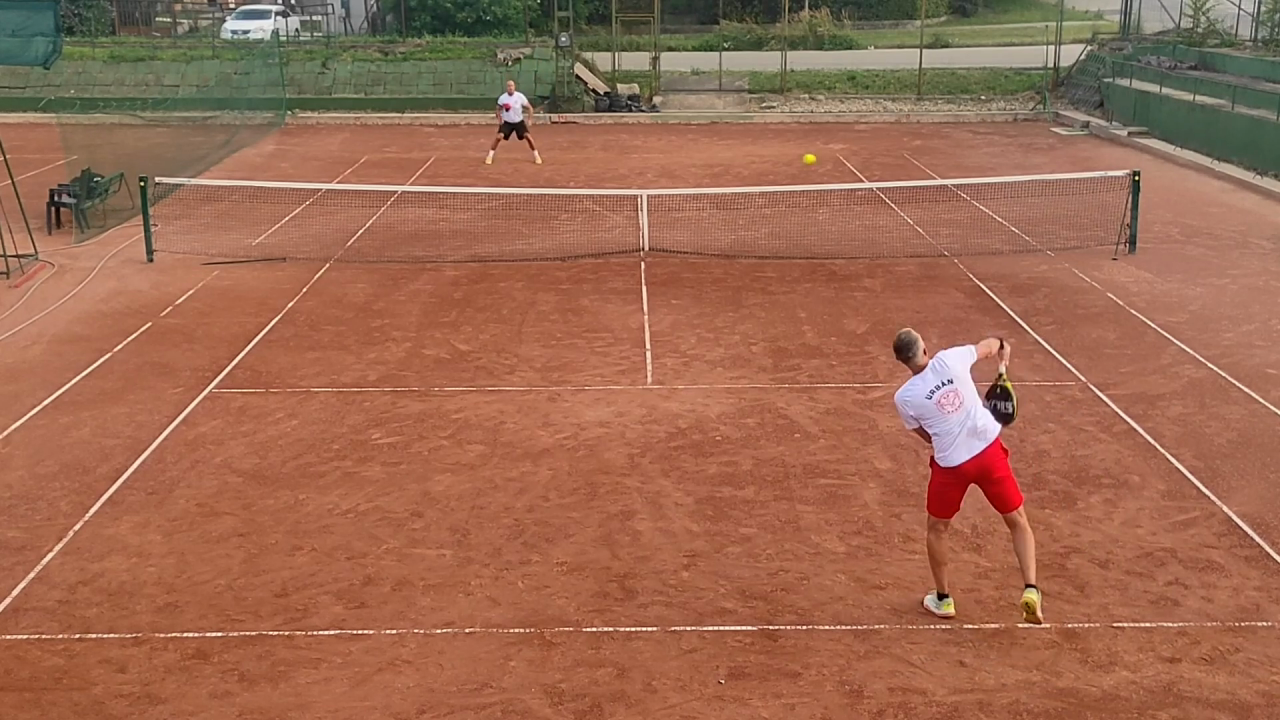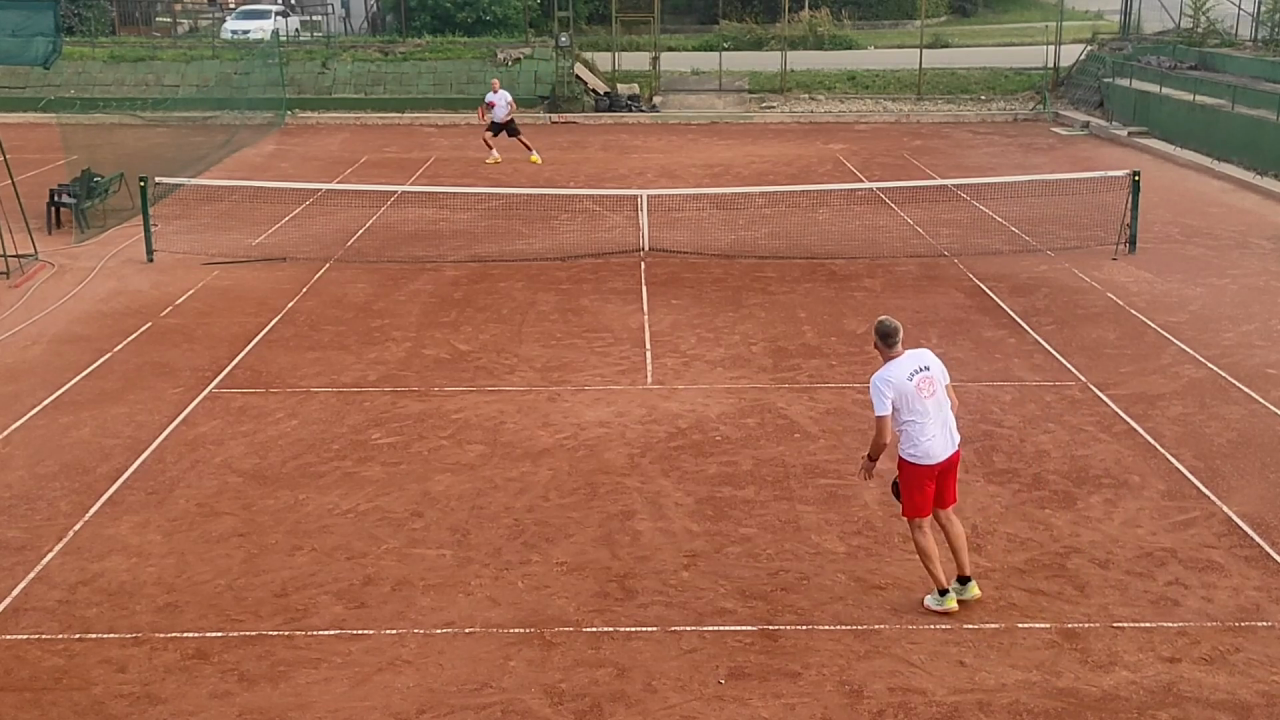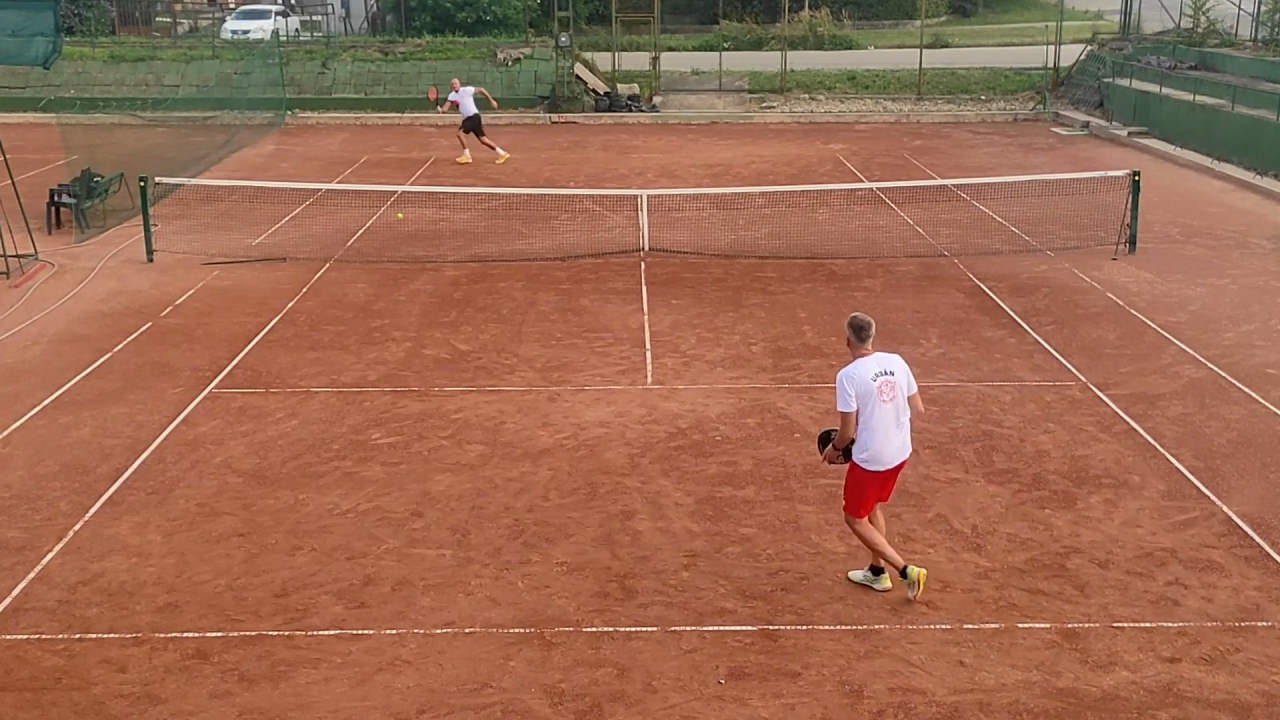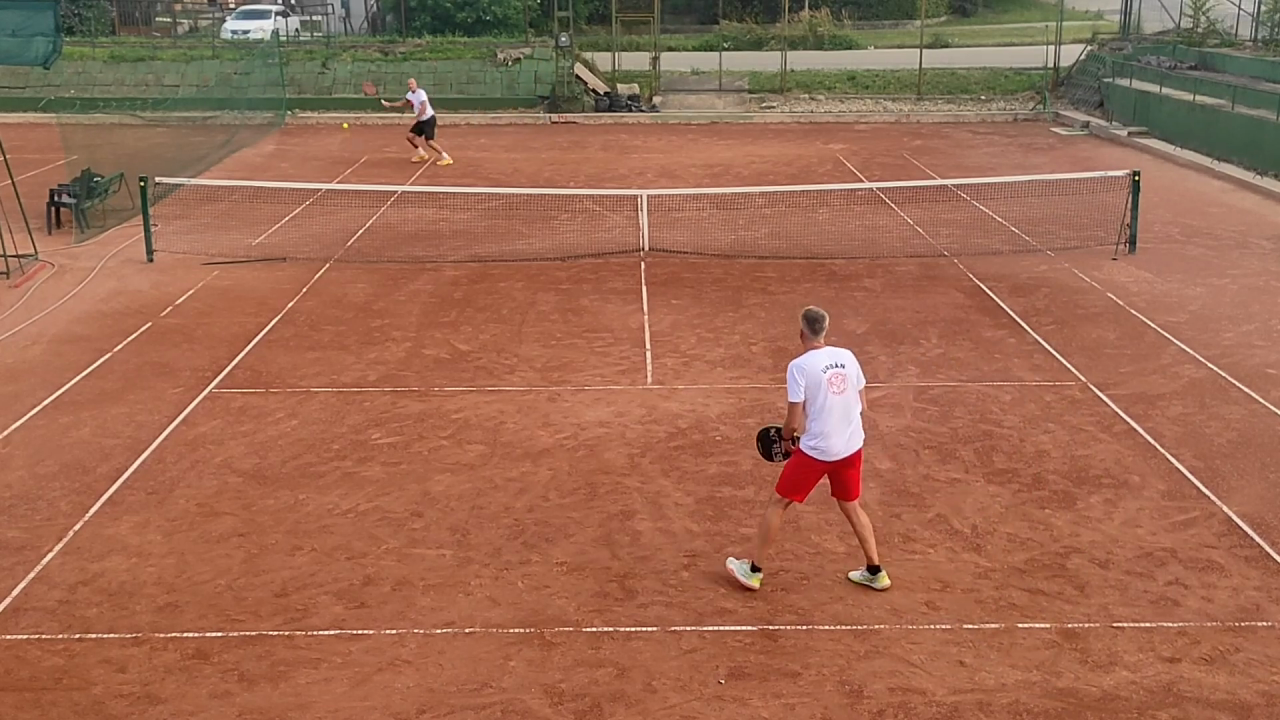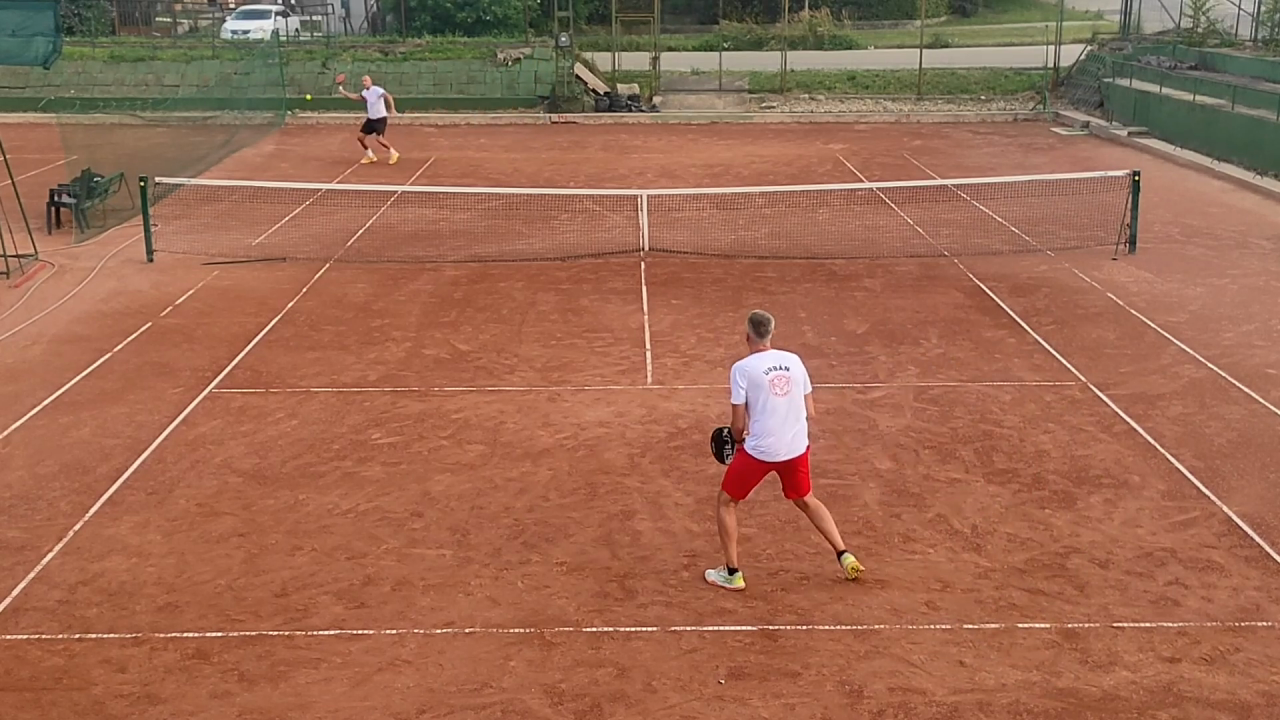
dt=0.3s
person 1, frame 1
left shoulder: (905, 397)
right shoulder: (949, 360)
left elbow: (926, 436)
right elbow: (986, 347)
right wrist: (1002, 346)
left hip: (951, 465)
right hip: (987, 450)
left knee: (937, 529)
right knee: (1018, 523)
left ankle: (942, 598)
right ankle: (1031, 591)
person 1, frame 2
left shoulder: (881, 379)
right shoulder: (928, 356)
left elbow: (884, 437)
right elbow: (953, 403)
left wrist: (871, 459)
left hip: (918, 458)
right hip: (950, 449)
left knee: (919, 526)
right knee: (945, 515)
left ankle: (943, 594)
right ankle: (966, 582)
person 1, frame 3
left shoulder: (848, 375)
right shoulder: (897, 362)
left elbow: (847, 432)
right elbow: (918, 409)
left wrist: (834, 449)
left hip: (868, 459)
right hip: (900, 453)
left knee: (858, 522)
right knee: (871, 507)
left ankle: (908, 571)
right ankle: (877, 572)
person 1, frame 4
left shoulder: (799, 366)
right shoulder: (848, 357)
left elbow: (794, 422)
right elbow: (862, 405)
left wrist: (788, 439)
left hip: (816, 450)
right hip: (852, 447)
left knee: (777, 504)
right knee: (850, 506)
left ankle: (753, 571)
right ankle: (875, 572)
person 1, frame 5
left shoulder: (743, 368)
right shoulder: (794, 361)
left elbow: (738, 425)
right elbow: (811, 411)
left wrist: (738, 441)
left hip: (758, 451)
right hip: (796, 448)
left knee: (726, 503)
right knee: (808, 502)
left ankle: (732, 573)
right ankle: (844, 556)
